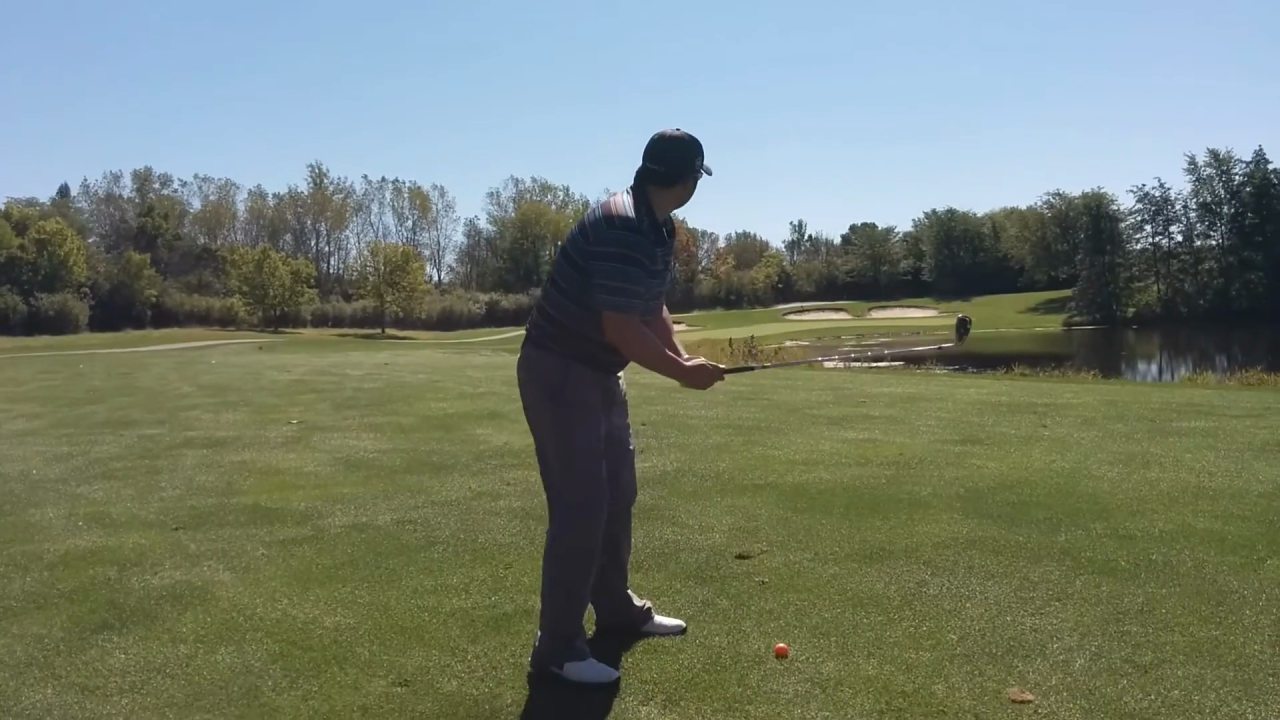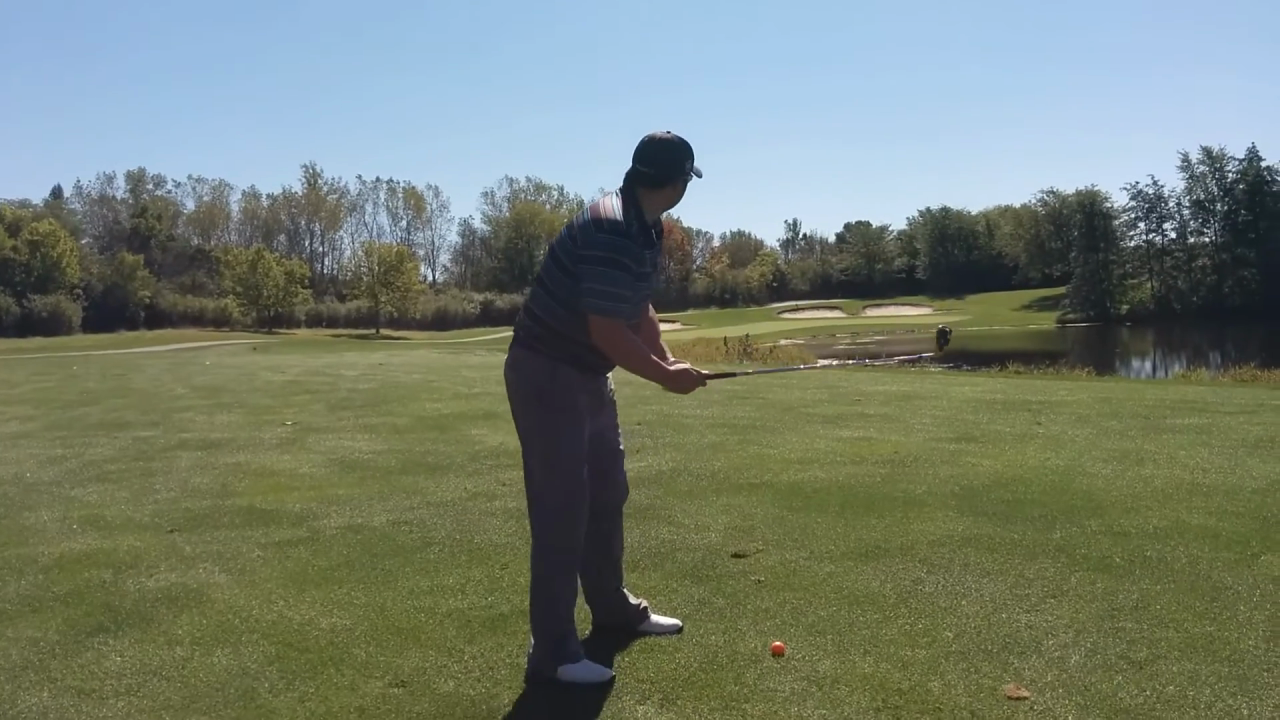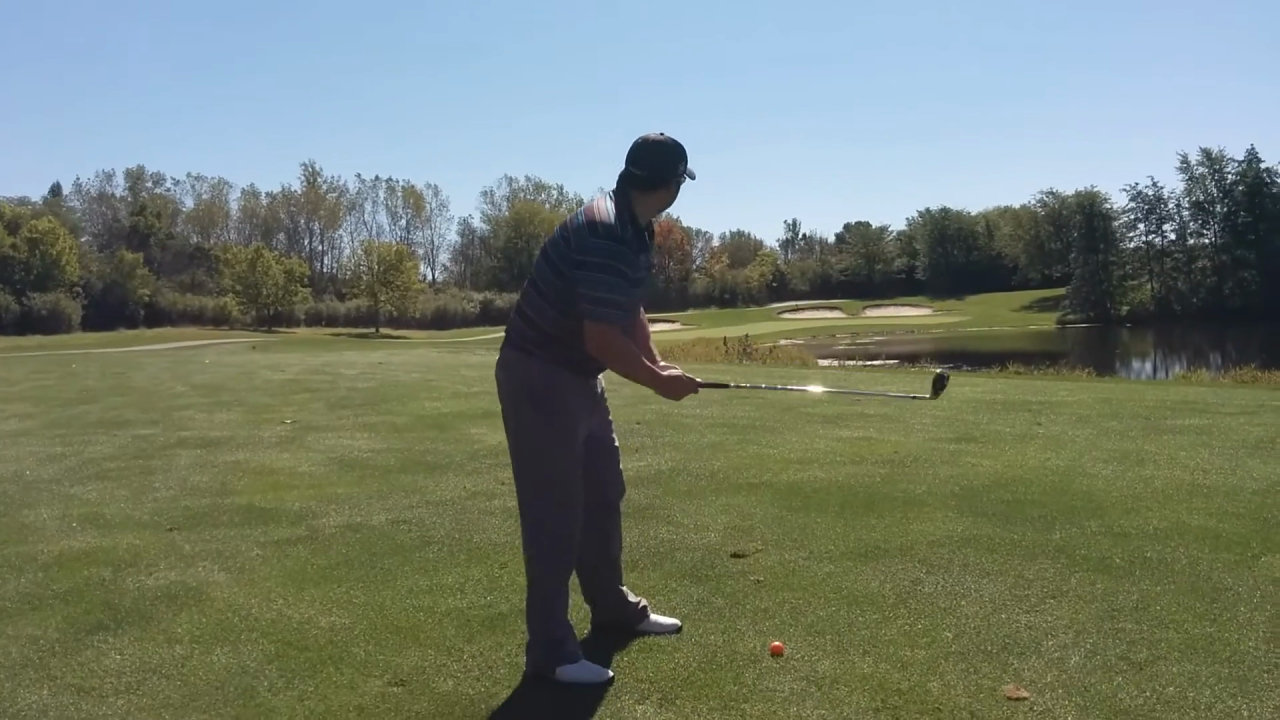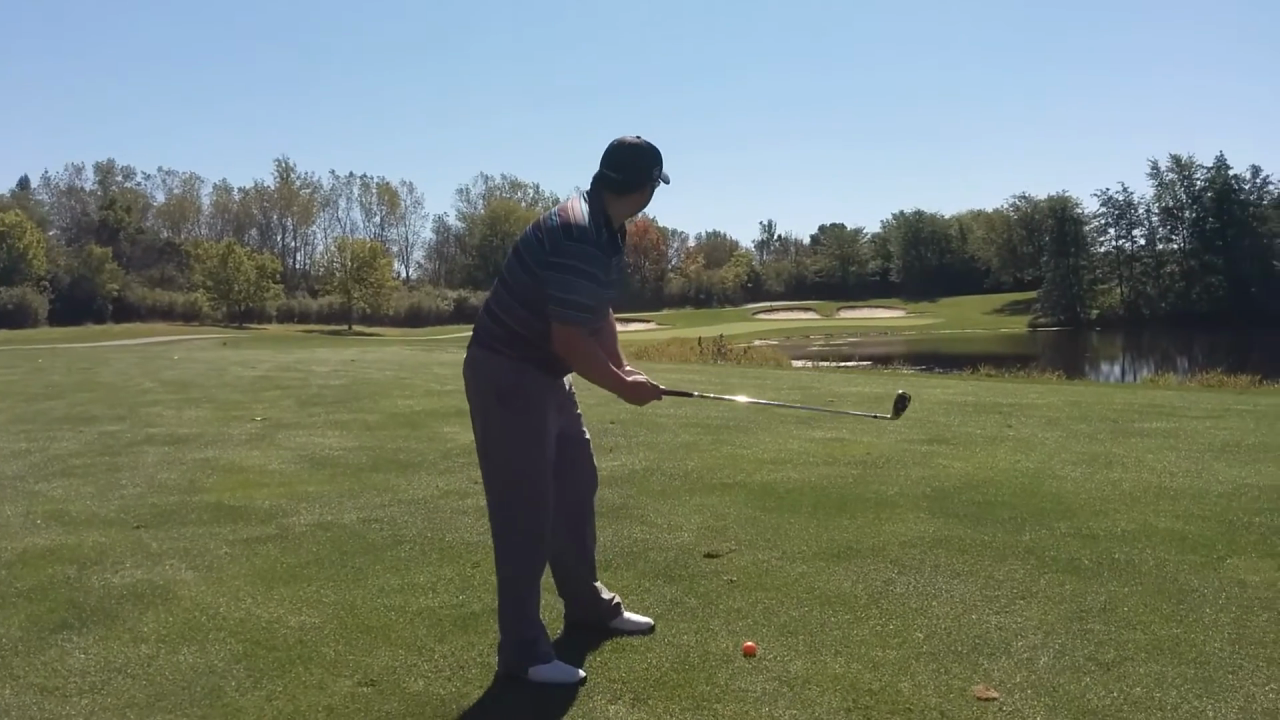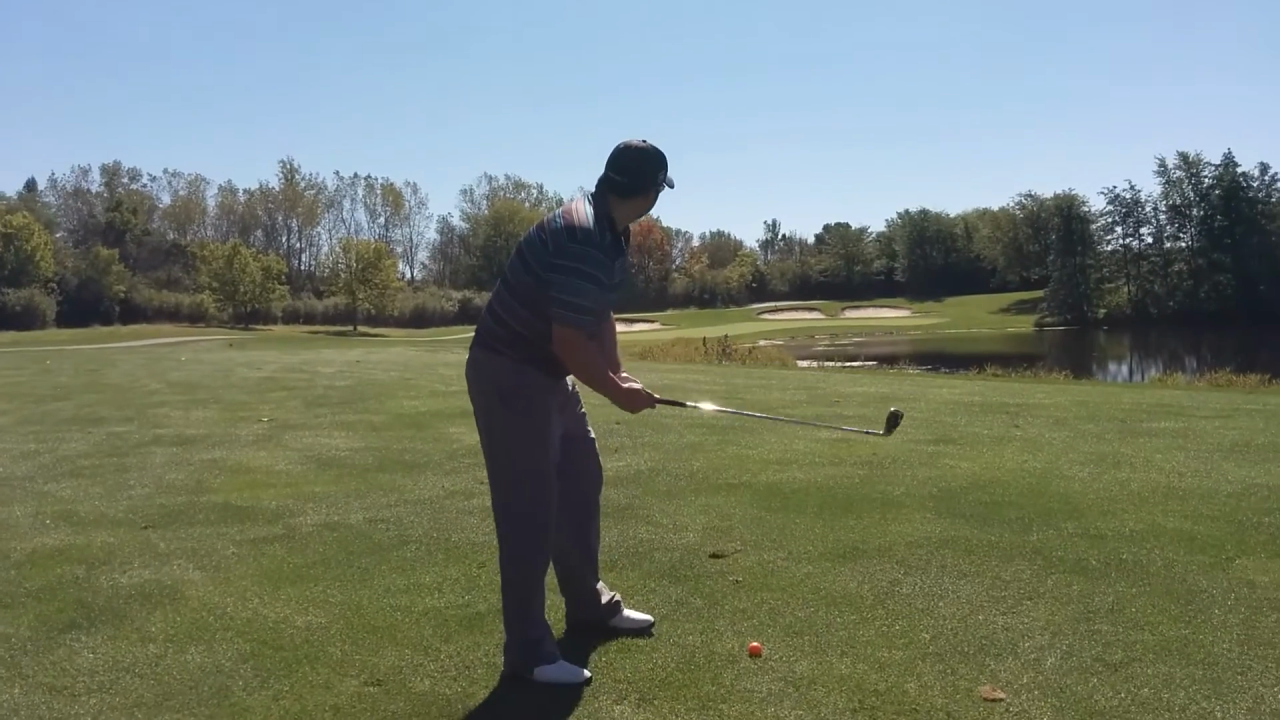
dt=0.1s
person 1, frame 1
left shoulder: (655, 228)
right shoulder: (623, 229)
left elbow: (651, 307)
right elbow: (622, 328)
left wrist: (680, 356)
right wrist: (680, 372)
left hip: (597, 373)
right hip: (559, 372)
left knee: (616, 492)
right knee: (579, 502)
left ankle: (615, 605)
right ankle: (558, 644)
person 1, frame 2
left shoulder: (642, 230)
right shoulder: (611, 232)
left elbow: (638, 309)
right elbow: (608, 332)
left wrist: (666, 359)
right wrist: (664, 376)
left hip: (585, 374)
right hip: (546, 374)
left knee: (607, 491)
right knee: (563, 504)
left ankle: (611, 604)
right ankle: (552, 647)
person 1, frame 3
left shoulder: (634, 231)
right shoulder: (606, 237)
left elbow: (630, 312)
right elbow: (602, 338)
left wrist: (656, 364)
right wrist: (658, 382)
left hip: (575, 375)
right hip: (538, 375)
left knee: (603, 490)
right knee: (555, 507)
left ankle: (612, 604)
right ankle: (549, 646)
person 1, frame 4
left shoulder: (606, 233)
right shoulder: (578, 238)
left elbow: (598, 313)
right elbow: (569, 340)
left wrist: (622, 369)
right wrist: (622, 388)
left hip: (543, 373)
right hip: (506, 373)
left knee: (576, 485)
right knee: (525, 506)
left ankle: (586, 601)
right ankle: (521, 647)
person 1, frame 5
left shoulder: (610, 234)
right shoulder: (582, 241)
left elbow: (599, 315)
right elbow: (569, 341)
left wrist: (617, 375)
right wrist: (615, 393)
left hip: (547, 372)
right hip: (509, 373)
left knee: (581, 483)
right knee: (529, 506)
left ankle: (588, 602)
right ankle: (527, 646)
